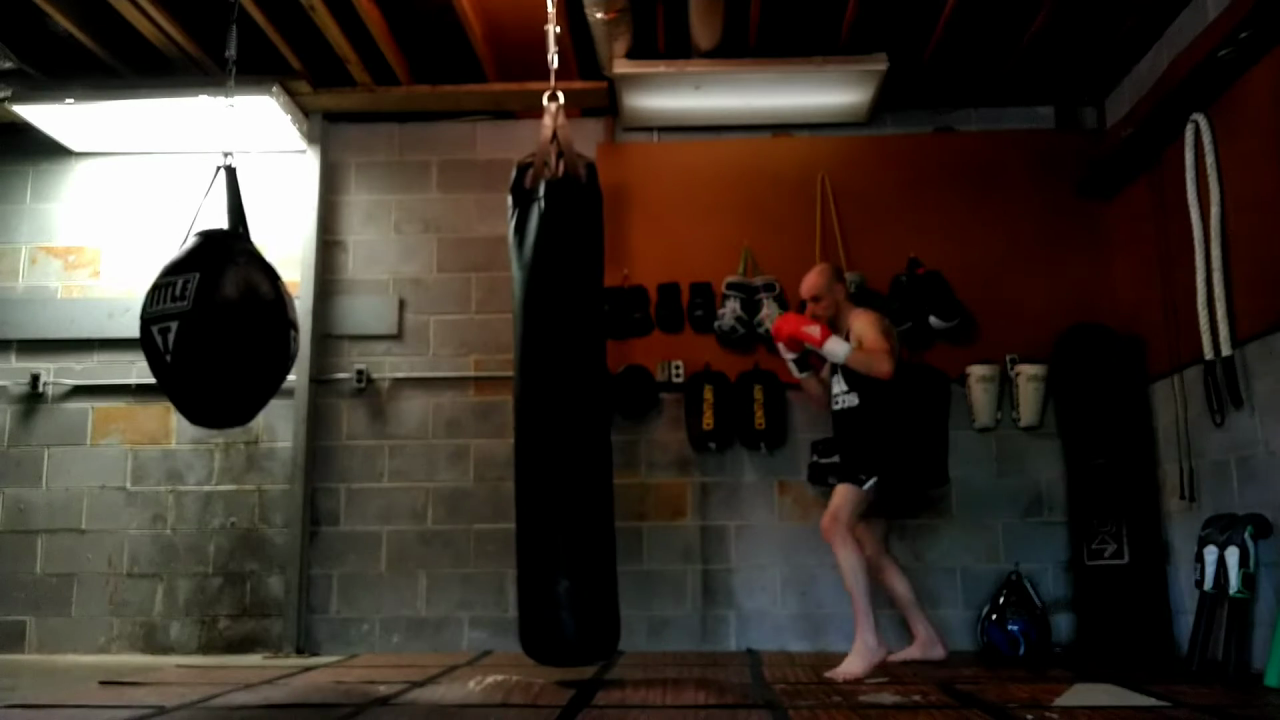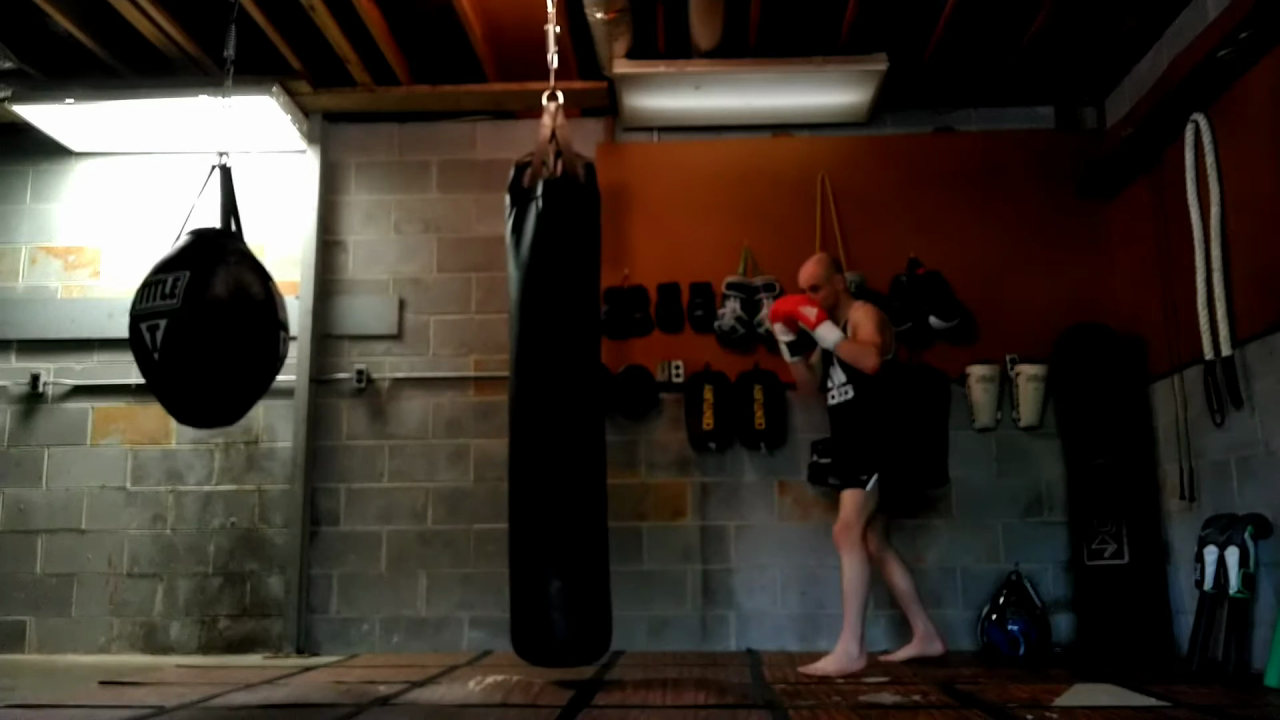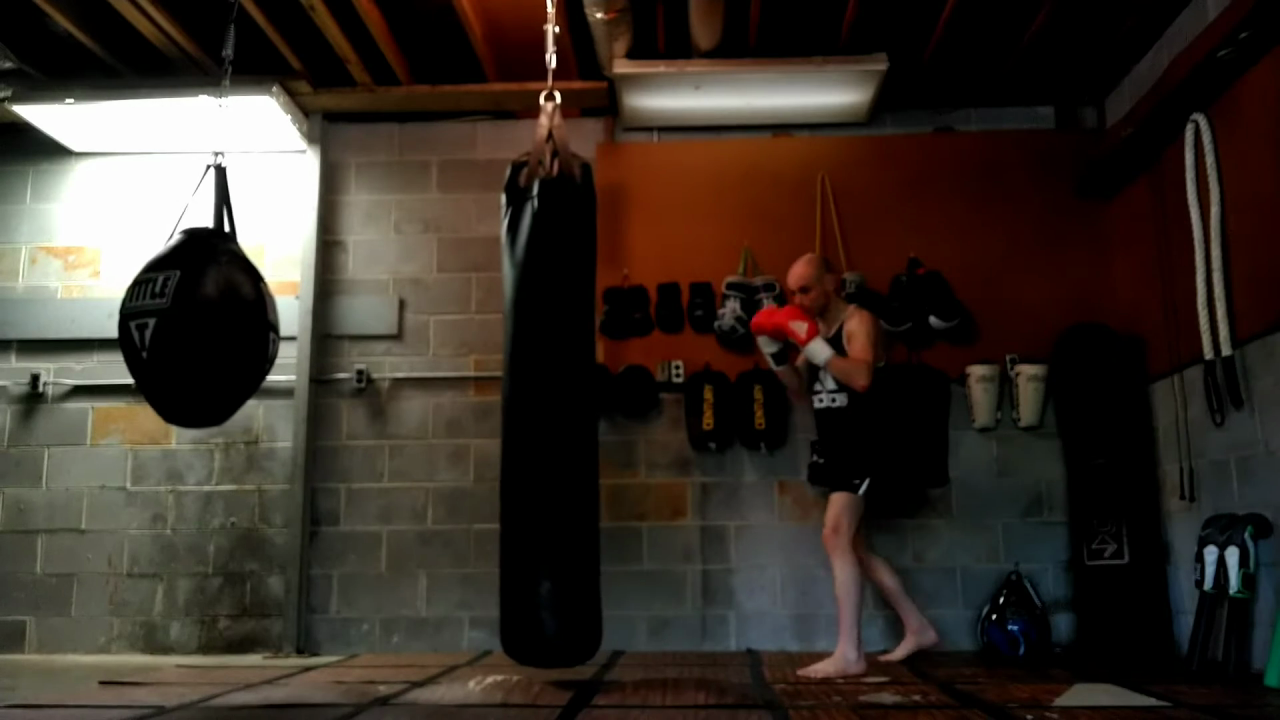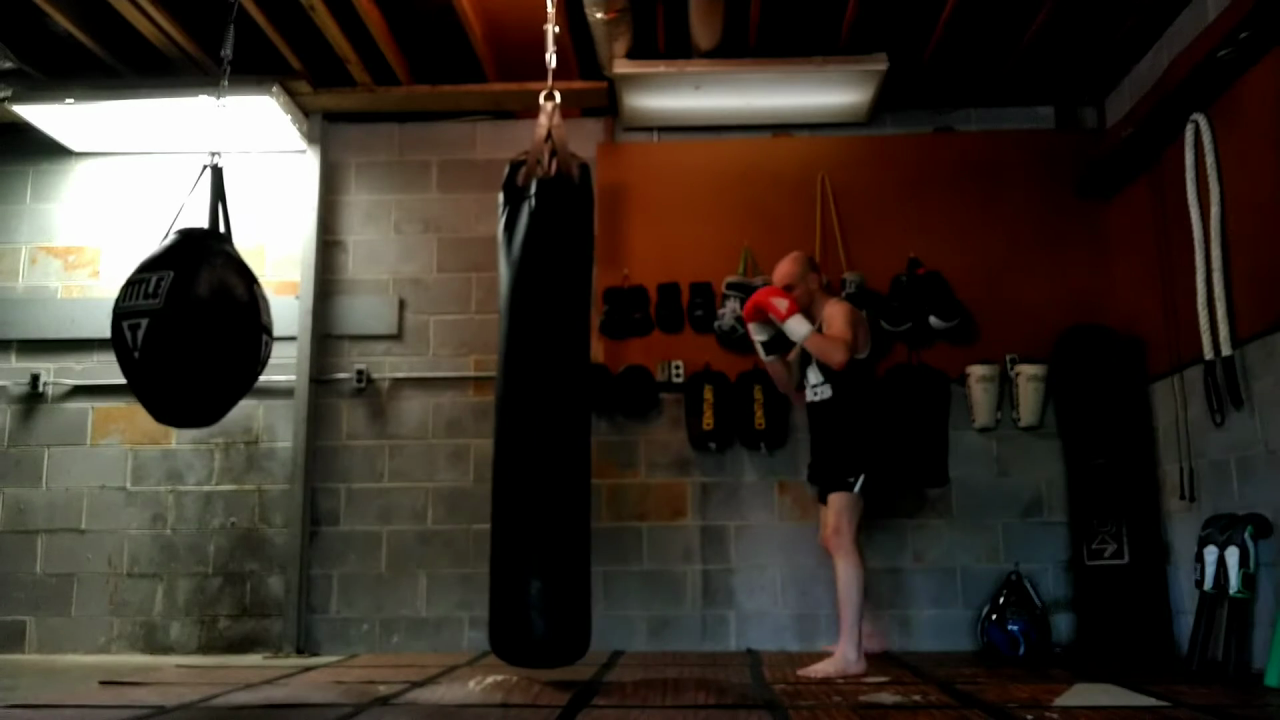
dt=0.2s
person 1, frame 1
left shoulder: (865, 321)
right shoulder: (840, 335)
left elbow: (884, 367)
right elbow: (824, 396)
left wrist: (824, 343)
right wrist: (795, 354)
left hip: (878, 449)
right hip: (859, 452)
left knee: (834, 525)
right knee: (870, 551)
left ankle: (867, 642)
right ankle: (926, 640)
person 1, frame 2
left shoulder: (864, 315)
right shoulder: (834, 325)
left elbow: (870, 361)
right elbow: (809, 384)
left wrist: (819, 326)
right wrist: (789, 336)
left hip: (875, 443)
right hip: (855, 446)
left knee: (847, 532)
right knee: (874, 545)
left ankle: (850, 649)
right ankle: (925, 636)
person 1, frame 3
left shoulder: (858, 321)
right shoulder: (816, 327)
left elbow: (862, 379)
right elbow: (800, 385)
left wrist: (809, 341)
right wrist: (772, 345)
left hip: (862, 447)
right hip: (838, 450)
left knee: (835, 536)
right knee: (856, 548)
left ankle: (848, 652)
right ankle: (917, 627)
person 1, frame 4
left shoulder: (839, 312)
right shoulder: (804, 326)
left elbow: (839, 357)
right elbow: (789, 381)
left wrist: (789, 318)
right wrist: (761, 331)
left hip: (852, 442)
right hip: (829, 446)
left knee: (839, 536)
right knee: (833, 539)
left ankle: (850, 652)
right ankle: (853, 634)
